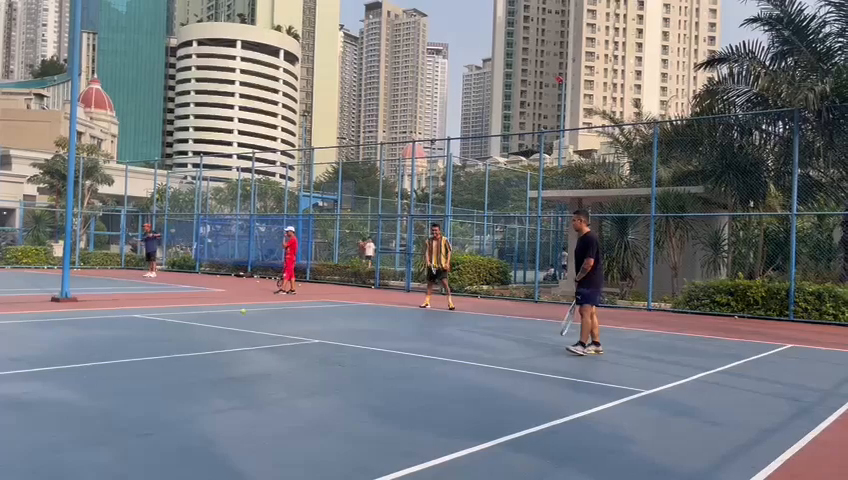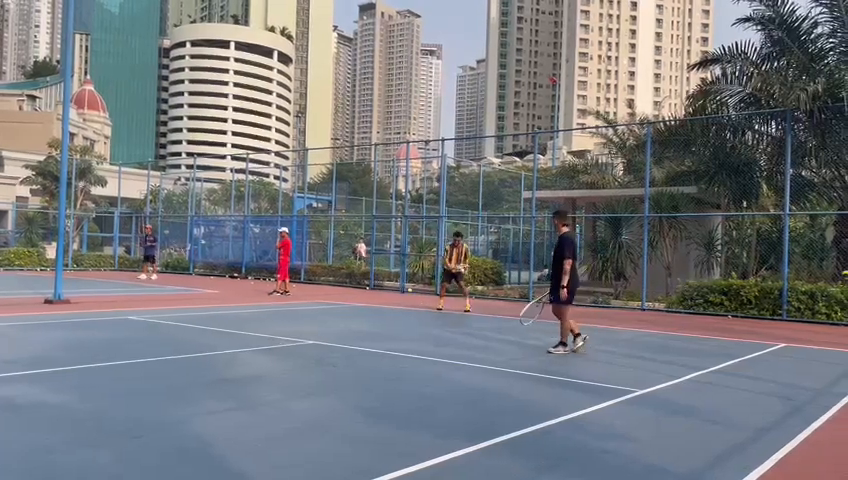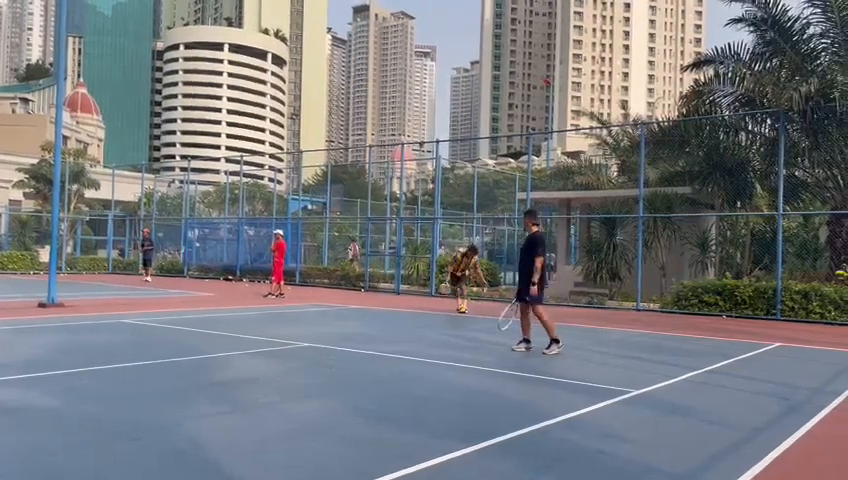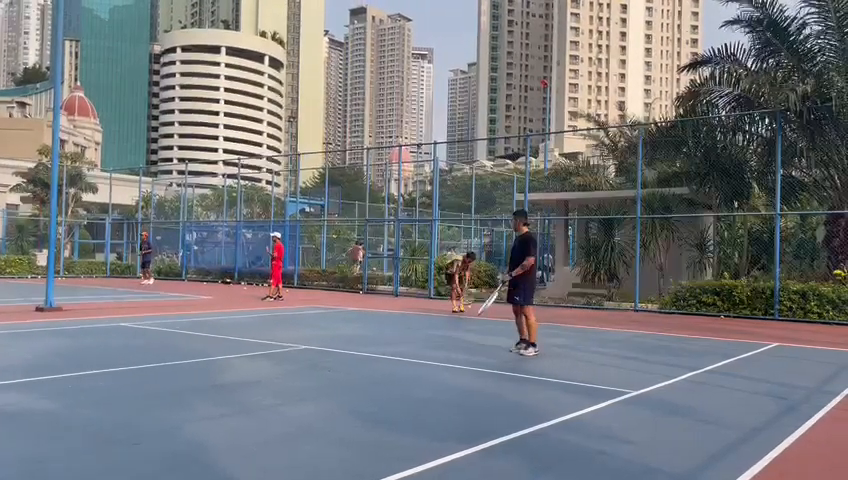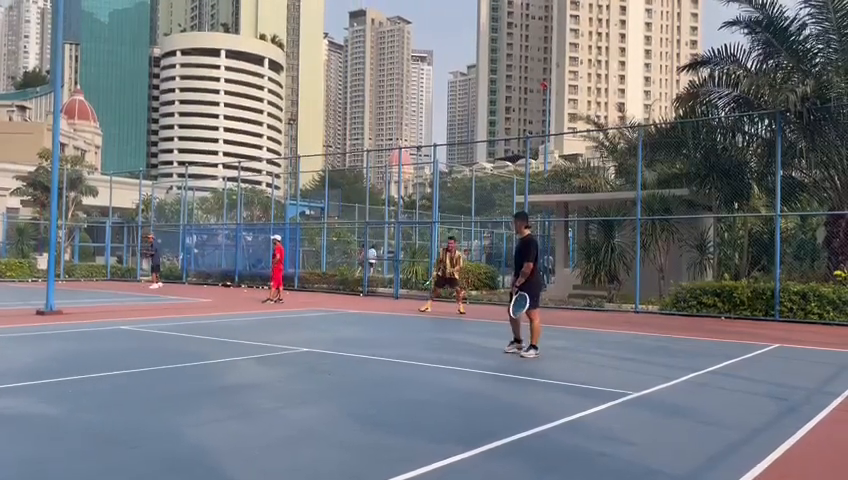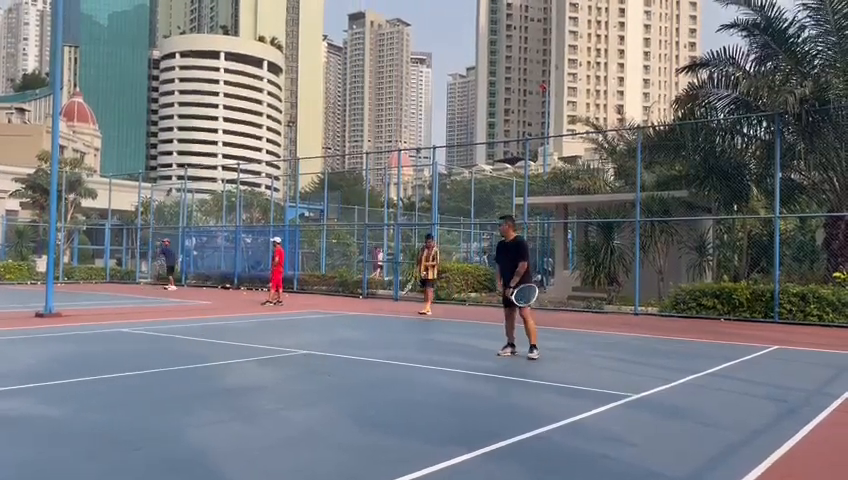
dt=0.7s
person 1, frame 1
left shoulder: (590, 238)
right shoulder: (581, 238)
left elbow: (589, 263)
left wrist: (577, 279)
right wrist: (579, 280)
left hip: (590, 283)
right hip: (586, 283)
left knee: (585, 312)
right knee: (591, 313)
left ankle: (582, 344)
right ankle: (596, 344)
person 1, frame 2
left shoulder: (566, 239)
right shoulder: (564, 238)
left elbow: (567, 264)
left wrist: (563, 286)
right wrist: (558, 284)
left hip: (565, 283)
right hip: (560, 283)
left knee: (562, 312)
right knee: (557, 311)
left ankle: (564, 344)
right ankle: (578, 336)
person 1, frame 3
left shoulder: (537, 237)
right shoulder: (529, 237)
left elbow: (539, 262)
left wrist: (534, 283)
left hip: (534, 283)
right hip: (525, 282)
left knee: (538, 311)
right knee: (523, 311)
left ankle: (555, 341)
right ankle: (526, 341)
person 1, frame 4
left shoulder: (529, 238)
right shoulder: (518, 238)
left elbow: (529, 261)
left wrist: (512, 274)
right wrist: (509, 275)
left hip: (525, 282)
right hip: (515, 282)
left knee: (527, 313)
right knee: (517, 312)
left ankle: (533, 345)
right ankle: (523, 341)
person 1, frame 5
left shoulder: (530, 241)
right shoulder: (521, 240)
left elbow: (528, 267)
left wrist: (517, 284)
right wrist: (515, 282)
left hip: (530, 285)
right hip: (520, 284)
left knee: (533, 315)
left ankle: (534, 347)
right ankle: (517, 342)
person 1, frame 6
left shoulder: (520, 243)
right shoulder: (500, 245)
left elbow: (522, 266)
right elbow: (499, 266)
left wrist: (512, 285)
right wrist: (500, 284)
left hip: (522, 285)
right hip: (508, 286)
left knee: (525, 315)
right knee: (508, 315)
left ankle: (534, 347)
right ankle: (510, 345)
